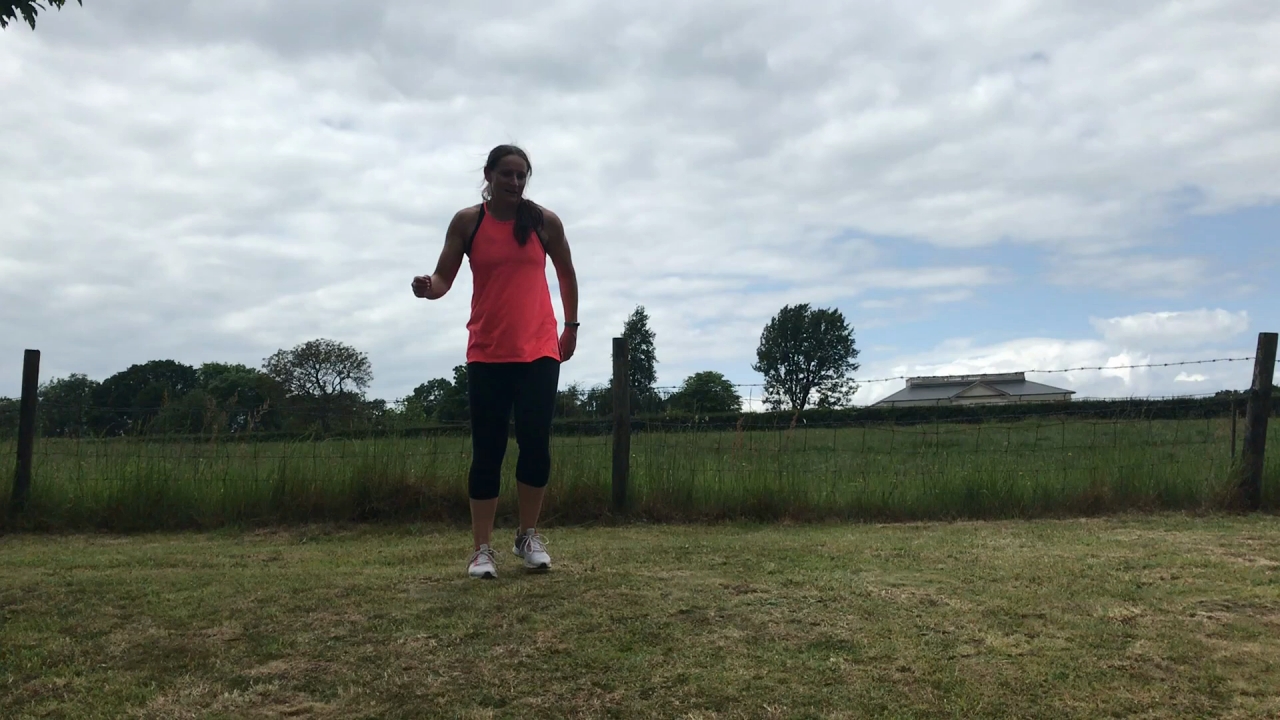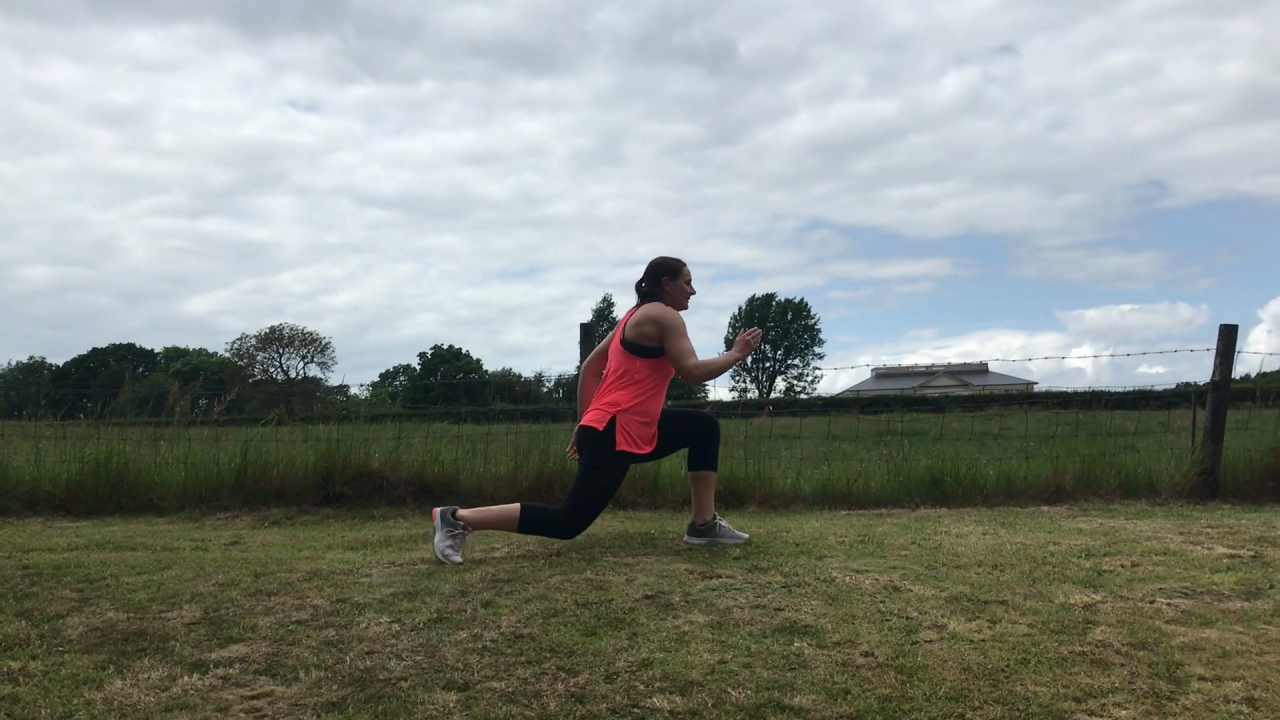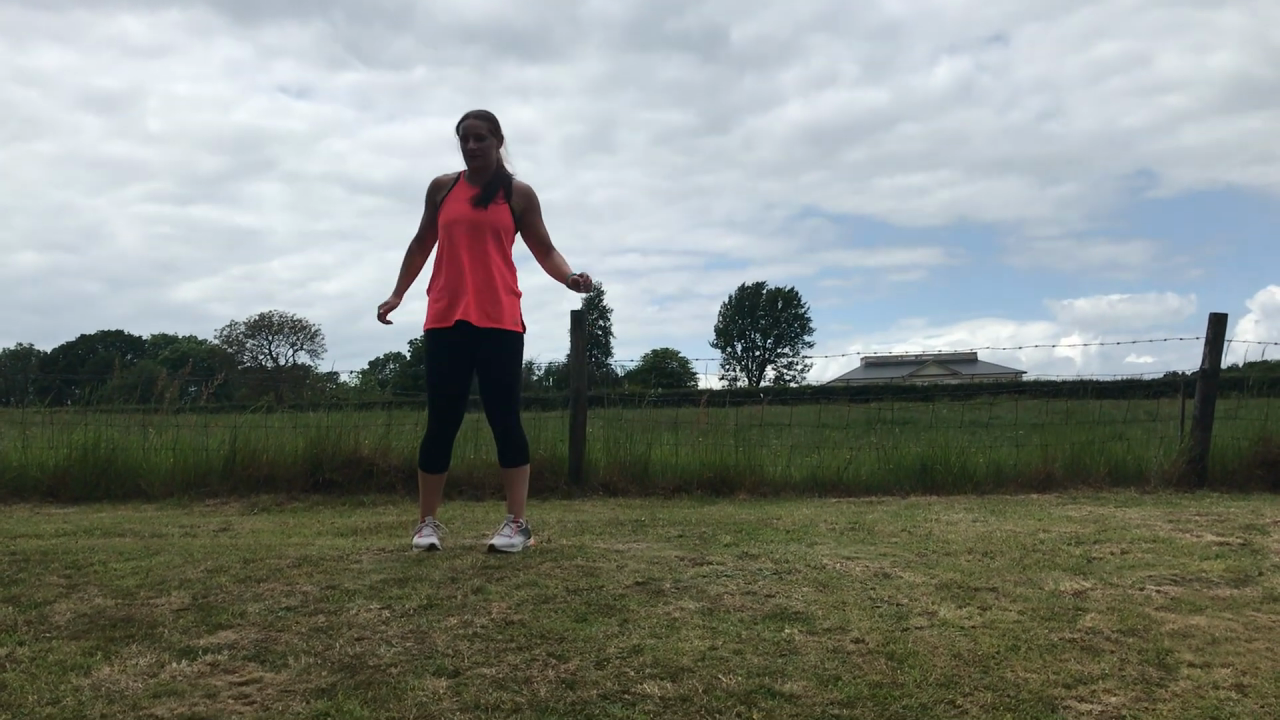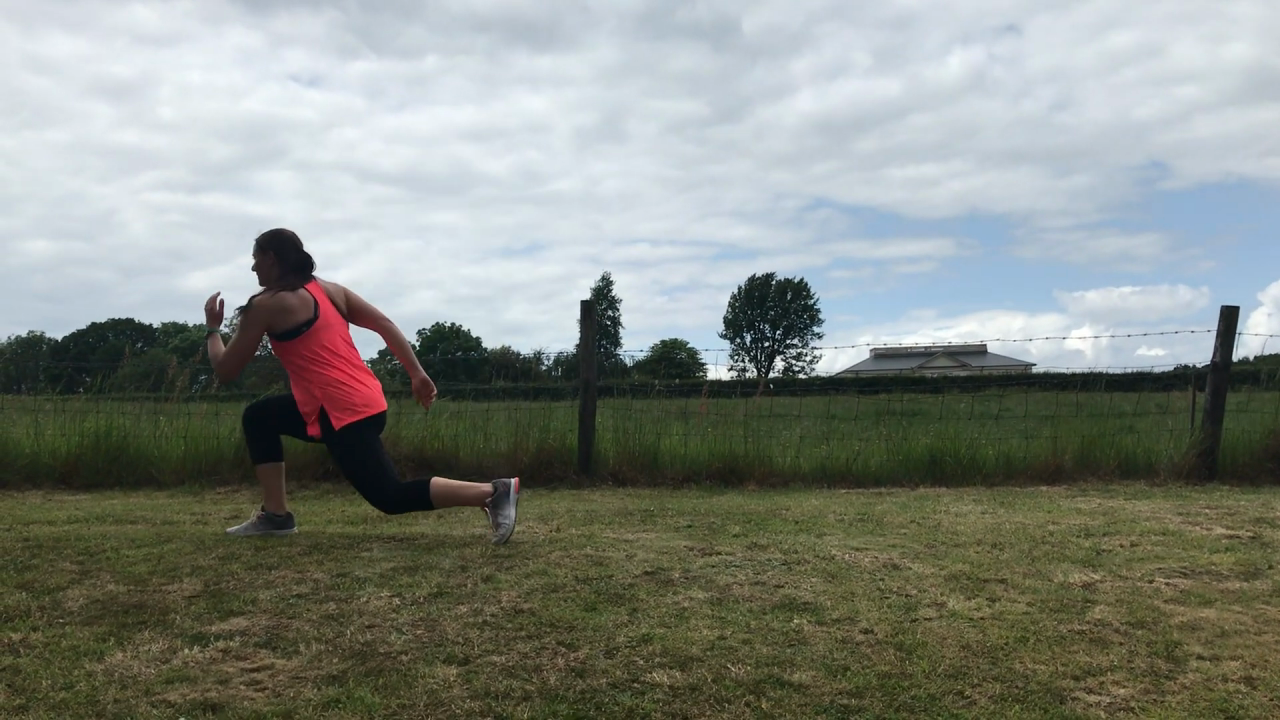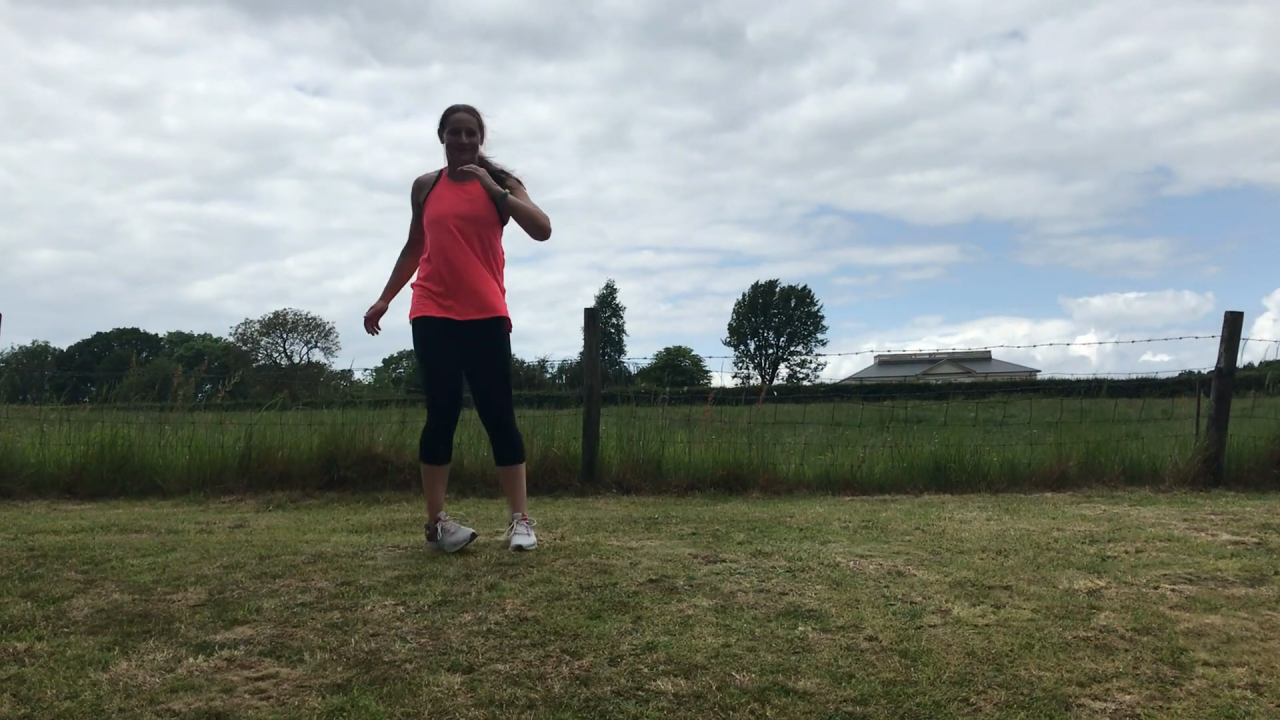
dt=1s
person 1, frame 1
left shoulder: (545, 222)
right shoulder: (468, 220)
left elbow: (566, 274)
right elbow: (443, 280)
left wrist: (571, 327)
right wrist: (428, 287)
left hip: (538, 352)
right hip: (488, 353)
left knee: (534, 441)
right knee: (488, 448)
left ankle: (530, 534)
right ankle: (481, 547)
person 1, frame 2
left shoulder: (640, 315)
right shoulder: (665, 316)
left elbow: (590, 366)
right elbow: (691, 372)
left wrist: (584, 422)
right wrist: (737, 355)
left hip: (635, 429)
right hip: (614, 435)
left knee: (705, 428)
right knee: (570, 522)
left ankle: (703, 523)
right ankle: (455, 519)
person 1, frame 3
left shoulder: (518, 193)
right shoulder: (441, 188)
left elbow: (544, 250)
right elbow: (422, 245)
left wrist: (568, 276)
right wrist: (397, 295)
left hip: (499, 319)
right hip: (445, 320)
left knee: (504, 417)
right knee: (442, 420)
left ankle: (517, 522)
right ankle: (427, 521)
person 1, frame 4
left shoulder: (266, 306)
right shoulder: (329, 290)
left elbow: (226, 370)
right elbow: (386, 325)
left wrist: (213, 329)
right wrist: (416, 374)
left hip: (342, 411)
right hip: (349, 402)
left knee: (389, 496)
right knee: (257, 418)
left ankle: (494, 493)
right ankle: (275, 514)
person 1, frame 5
left shoulder: (499, 181)
right shoulder: (426, 186)
left elbow: (542, 229)
right elbow: (415, 247)
left wrist: (495, 190)
right wrist: (382, 300)
left hip: (486, 312)
right hip: (433, 313)
left knee: (498, 413)
right knee: (443, 410)
left ankle: (520, 519)
right ankle: (437, 519)
